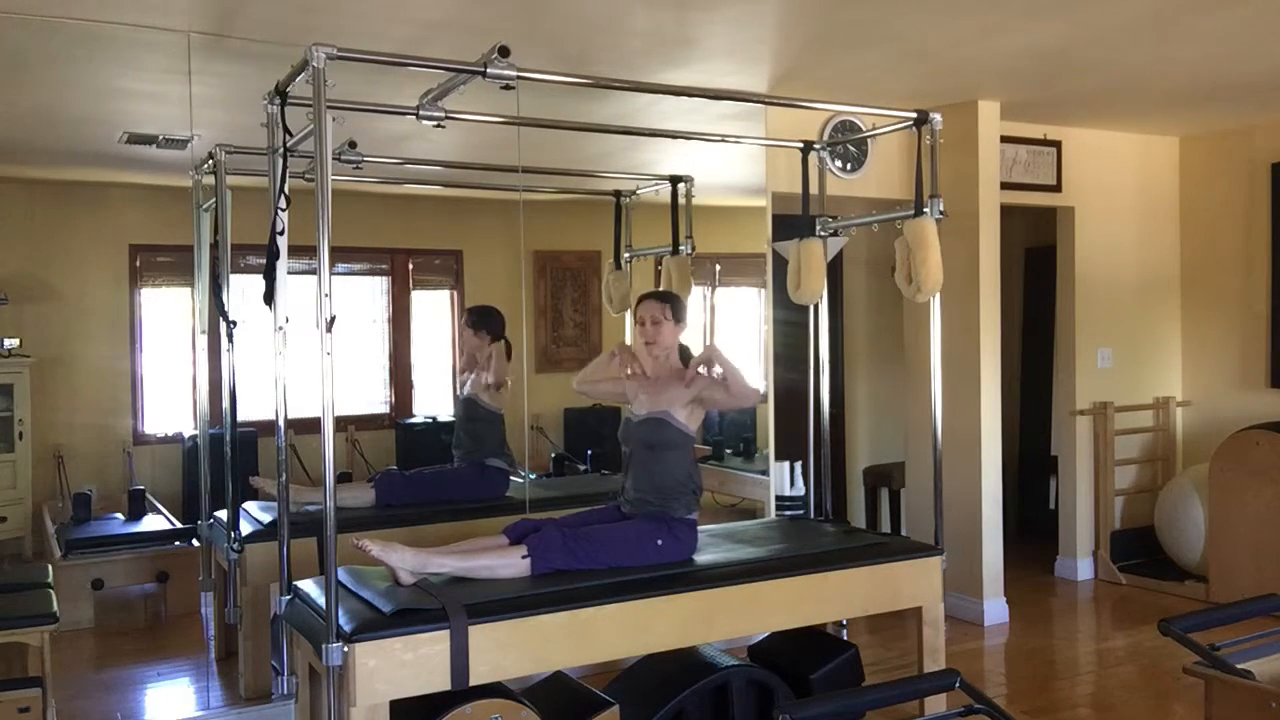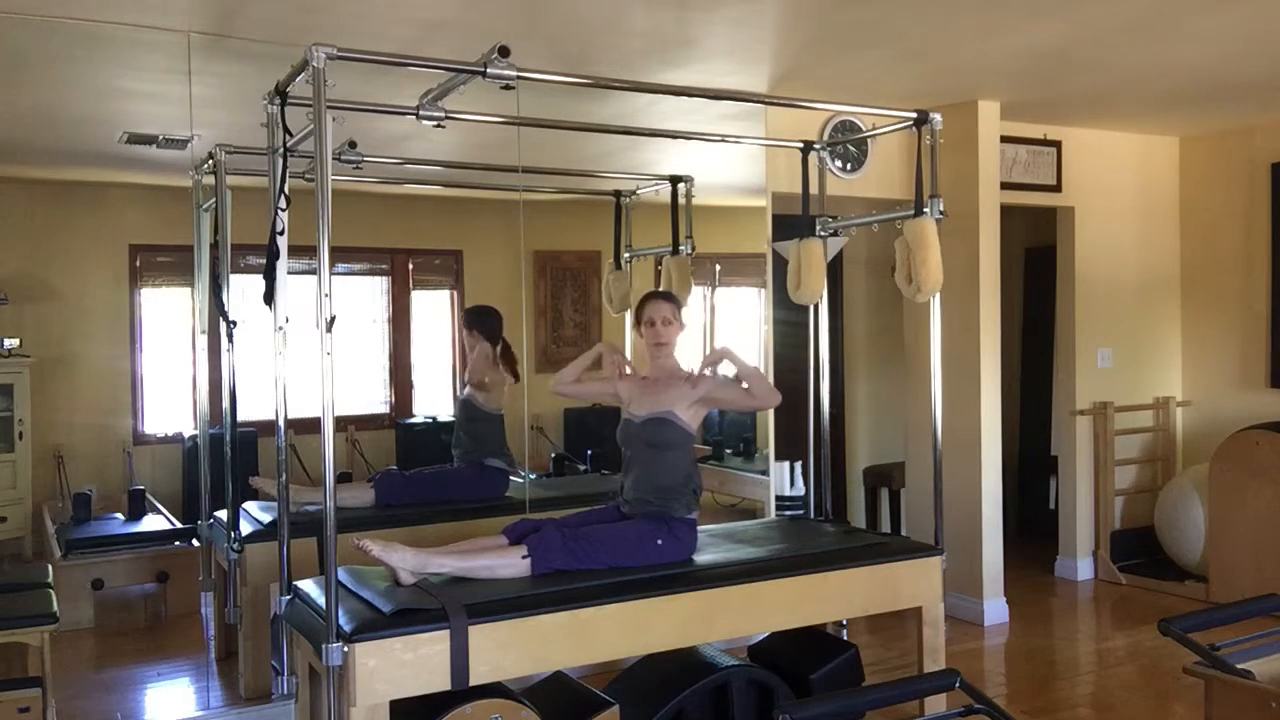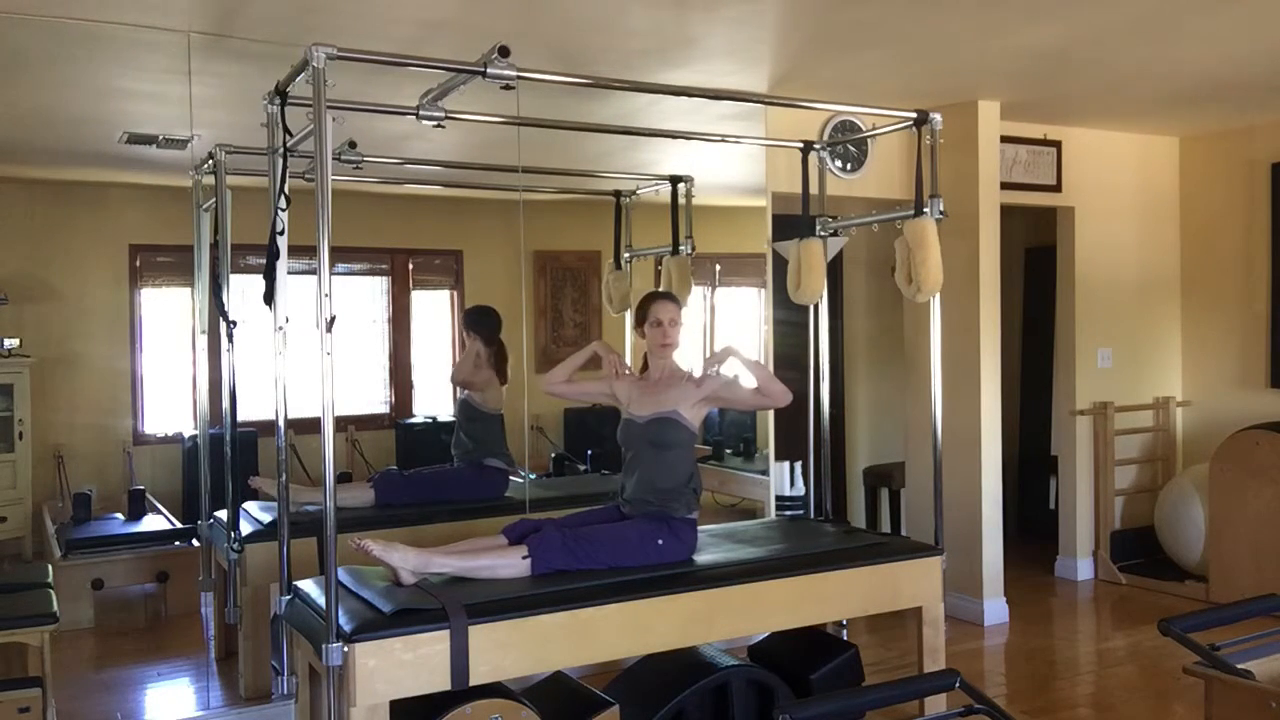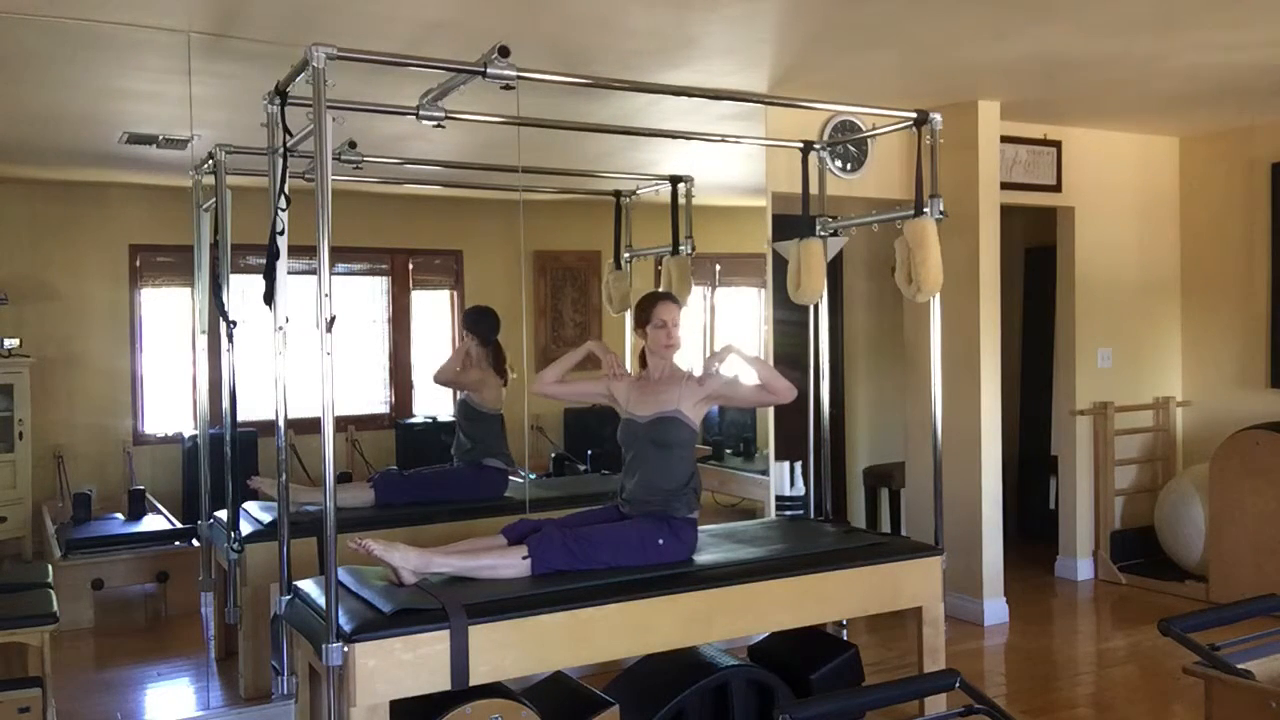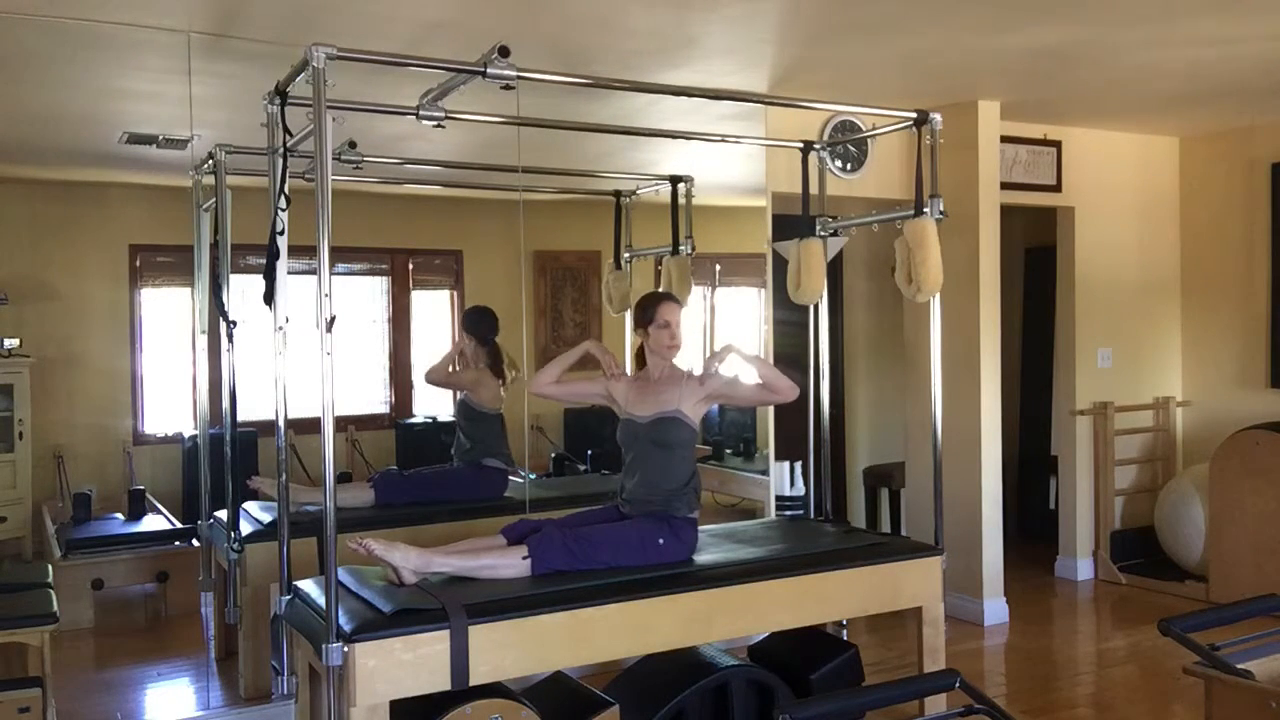
dt=0.2s
person 1, frame 1
left shoulder: (693, 386)
right shoulder: (637, 385)
left elbow: (749, 396)
right elbow: (583, 383)
left wrist: (714, 355)
right wrist: (615, 353)
left hip: (669, 529)
right hip: (628, 513)
left knee: (554, 548)
right knee: (532, 529)
left ankle: (422, 563)
right ankle: (419, 561)
person 1, frame 2
left shoulder: (698, 387)
right shoulder: (628, 387)
left elbow: (769, 398)
right elbow: (560, 384)
left wrist: (729, 355)
right wrist: (599, 351)
left hip: (669, 529)
right hip: (627, 513)
left knee: (555, 548)
right knee: (531, 529)
left ankle: (424, 563)
right ankle: (419, 561)
person 1, frame 3
left shoulder: (699, 387)
right shoulder: (624, 387)
left elbow: (780, 397)
right elbow: (551, 384)
left wrist: (736, 354)
right wrist: (594, 349)
left hip: (670, 528)
right hip: (627, 513)
left knee: (555, 548)
right knee: (532, 530)
left ankle: (423, 564)
right ankle: (419, 560)
person 1, frame 4
left shoulder: (699, 386)
right shoulder: (622, 387)
left elbow: (785, 393)
right elbow: (544, 385)
left wrist: (736, 352)
right wrist: (589, 348)
left hip: (671, 528)
right hip: (627, 513)
left knee: (556, 548)
right knee: (530, 530)
left ankle: (423, 563)
right ankle: (419, 561)
person 1, frame 5
left shoulder: (699, 386)
right shoulder: (619, 387)
left elbow: (787, 392)
right elbow: (540, 385)
left wrist: (736, 352)
right wrist: (587, 348)
left hip: (671, 528)
right hip: (626, 513)
left knee: (556, 548)
right knee: (530, 530)
left ankle: (423, 562)
right ankle: (419, 562)
person 2, frame 1
left shoulder: (493, 377)
right shoulder: (478, 374)
left elbow: (496, 379)
right elbow: (463, 376)
left wrist: (496, 349)
right wrist: (468, 353)
left hip: (487, 475)
right hip: (470, 468)
left knee: (400, 487)
right knee: (392, 479)
left ankle: (299, 496)
right ankle: (300, 493)
person 2, frame 2
left shoulder: (489, 376)
right shoulder: (487, 372)
left elbow: (473, 378)
left wrist: (482, 350)
right wrist: (480, 351)
left hip: (486, 475)
right hip: (471, 468)
left knee: (399, 487)
right knee: (392, 479)
left ankle: (300, 495)
right ankle: (301, 493)
person 2, frame 3
left shoulder: (485, 376)
right shoulder: (490, 371)
left elbow: (459, 377)
left wrist: (473, 349)
left hip: (486, 475)
right hip: (474, 468)
left knee: (399, 487)
right knee: (393, 479)
left ankle: (298, 496)
right ankle: (300, 492)
person 2, frame 4
left shoulder: (482, 376)
right shoulder: (493, 371)
left elbow: (442, 377)
left wrist: (462, 349)
left hip: (484, 475)
right hip: (476, 469)
left knee: (399, 486)
right knee: (393, 479)
left ankle: (297, 495)
right ankle: (301, 492)
person 2, frame 5
left shoulder: (478, 376)
right shoulder: (497, 372)
left elbow: (434, 376)
left wrist: (457, 349)
left hip: (484, 475)
right hip: (479, 470)
left knee: (398, 486)
right knee: (394, 479)
left ankle: (297, 495)
right ankle: (300, 491)
